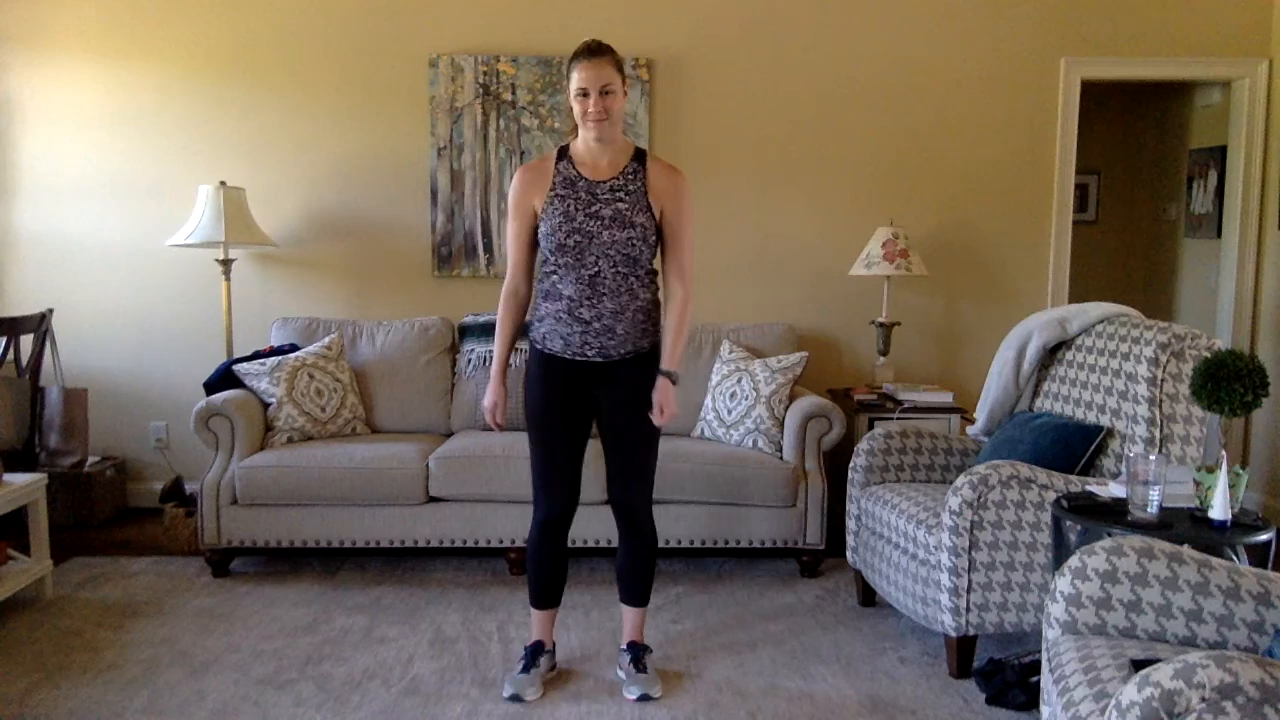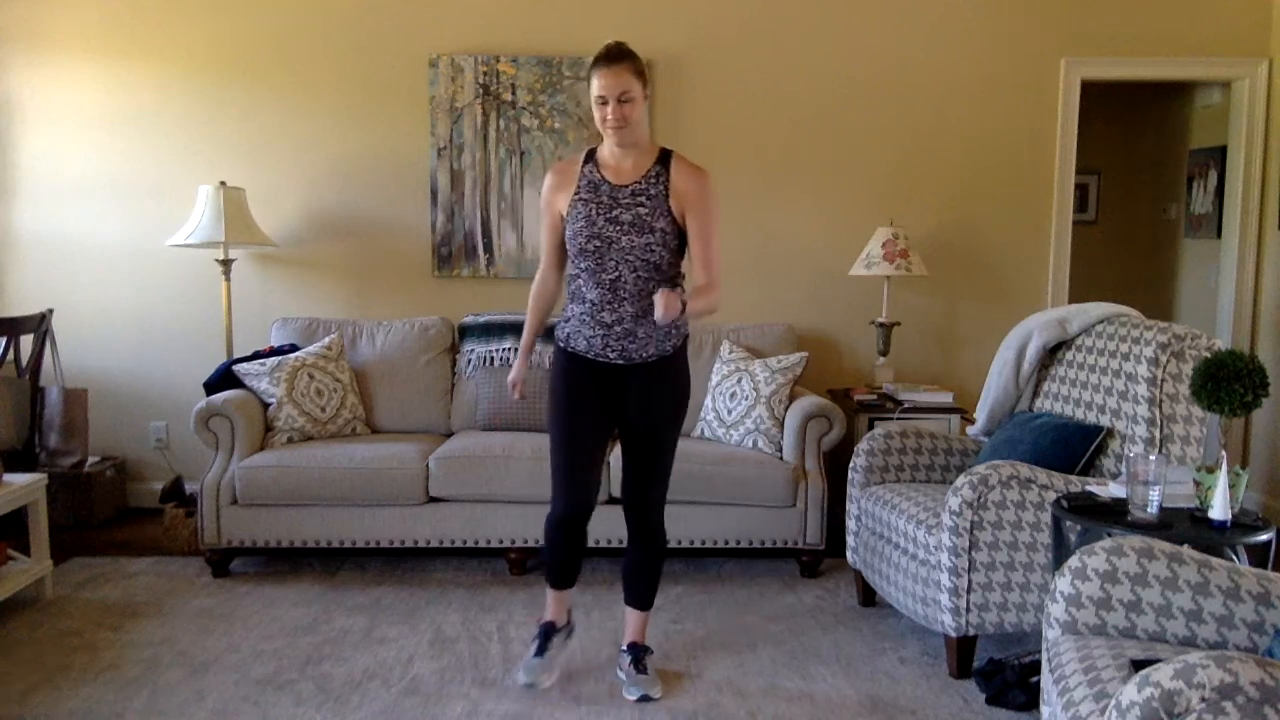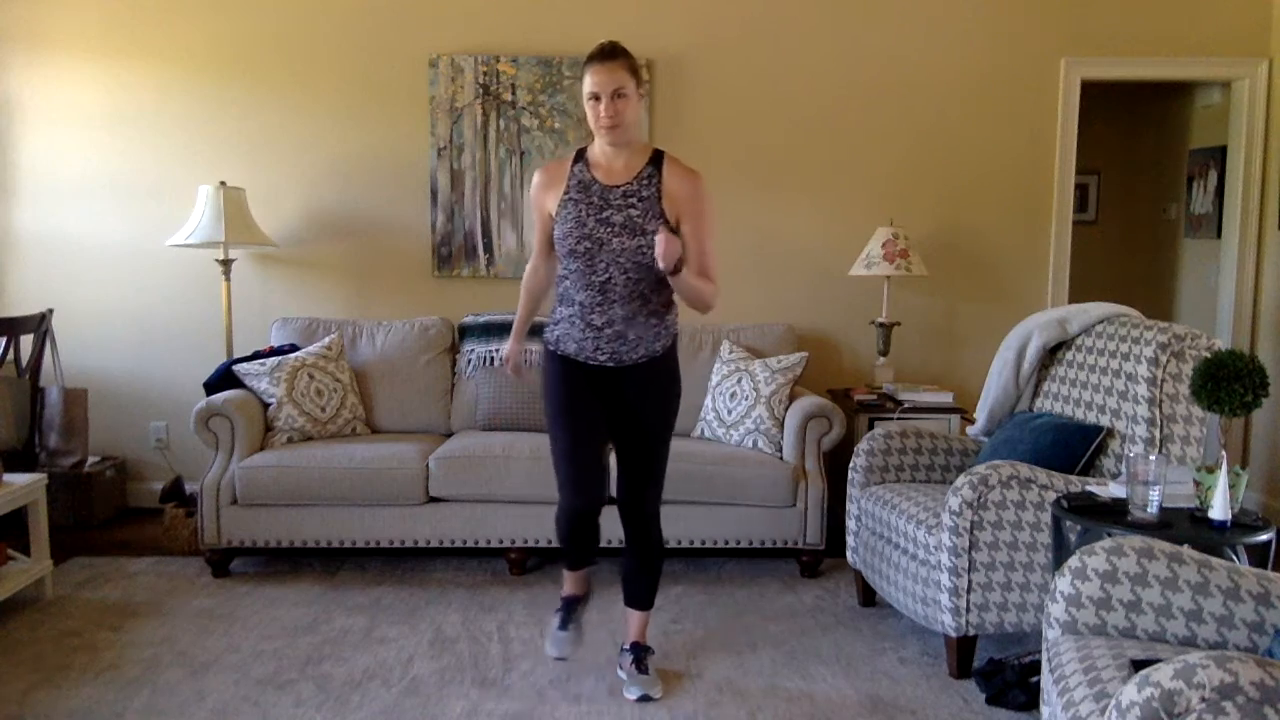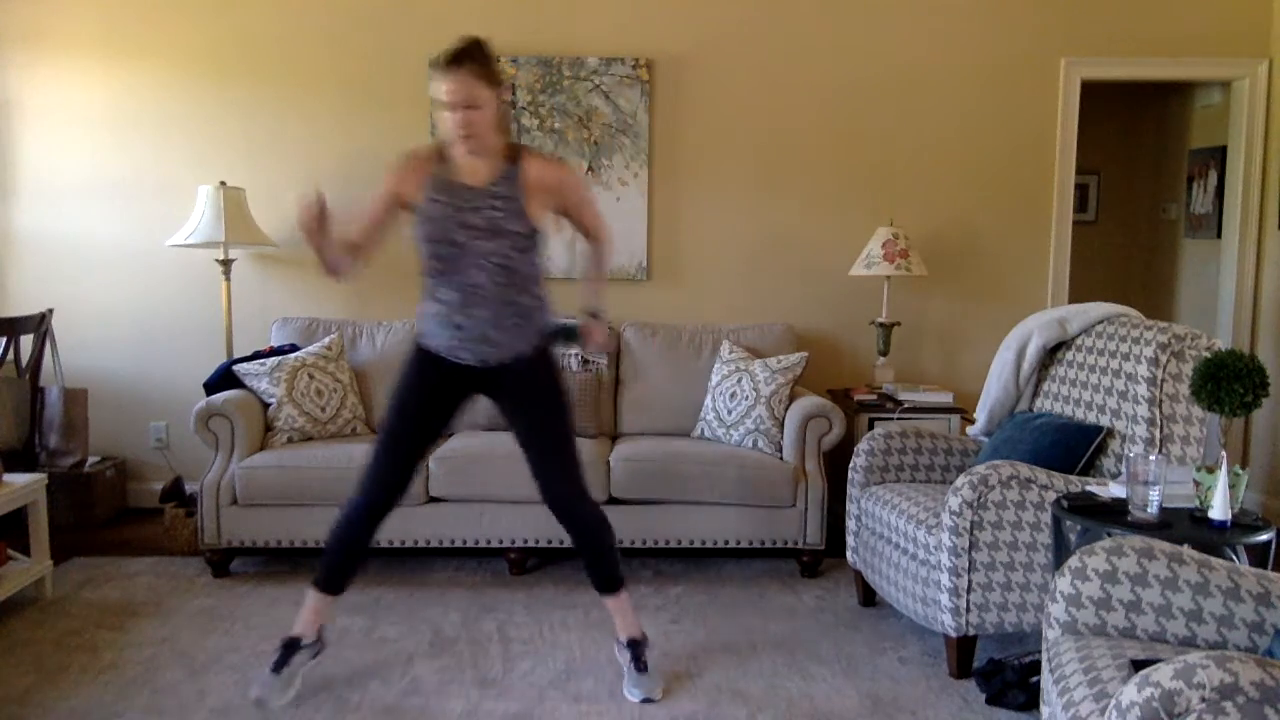
dt=0.5s
person 1, frame 1
left shoulder: (663, 180)
right shoulder: (533, 178)
left elbow: (679, 286)
right elbow: (516, 281)
left wrist: (667, 374)
right wrist: (497, 372)
left hip: (632, 368)
right hip: (555, 365)
left knee: (633, 506)
right knee: (551, 508)
left ankle: (634, 646)
right ankle: (540, 645)
person 1, frame 2
left shoulder: (687, 180)
right shoulder: (562, 180)
left elbow: (711, 289)
right elbow: (549, 273)
left wrist: (681, 302)
right wrist: (523, 351)
left hip: (657, 368)
right hip: (580, 362)
left knee: (644, 508)
right knee: (570, 500)
left ankle: (634, 647)
right ankle: (555, 622)
person 1, frame 3
left shoulder: (680, 182)
right shoulder: (551, 178)
left elbow: (708, 298)
left wrist: (676, 269)
right wrist: (518, 332)
left hip: (648, 368)
right hip: (572, 363)
left knee: (640, 508)
right knee: (580, 497)
left ankle: (635, 646)
right ankle: (574, 590)
person 1, frame 4
left shoulder: (545, 174)
right shoulder: (414, 172)
left elbow: (599, 235)
right elbow: (346, 261)
left wrist: (593, 310)
right wrist: (320, 235)
left hip: (522, 358)
right hip: (439, 357)
left knee: (568, 496)
right knee: (375, 493)
left ankle: (629, 634)
right ankle: (306, 634)
